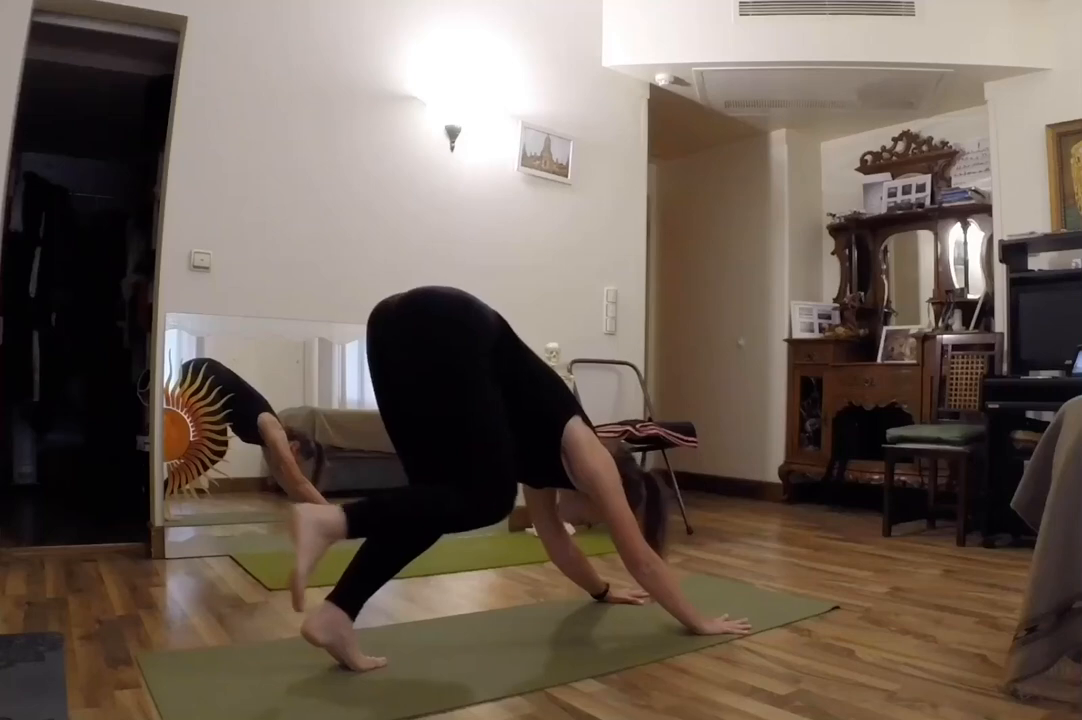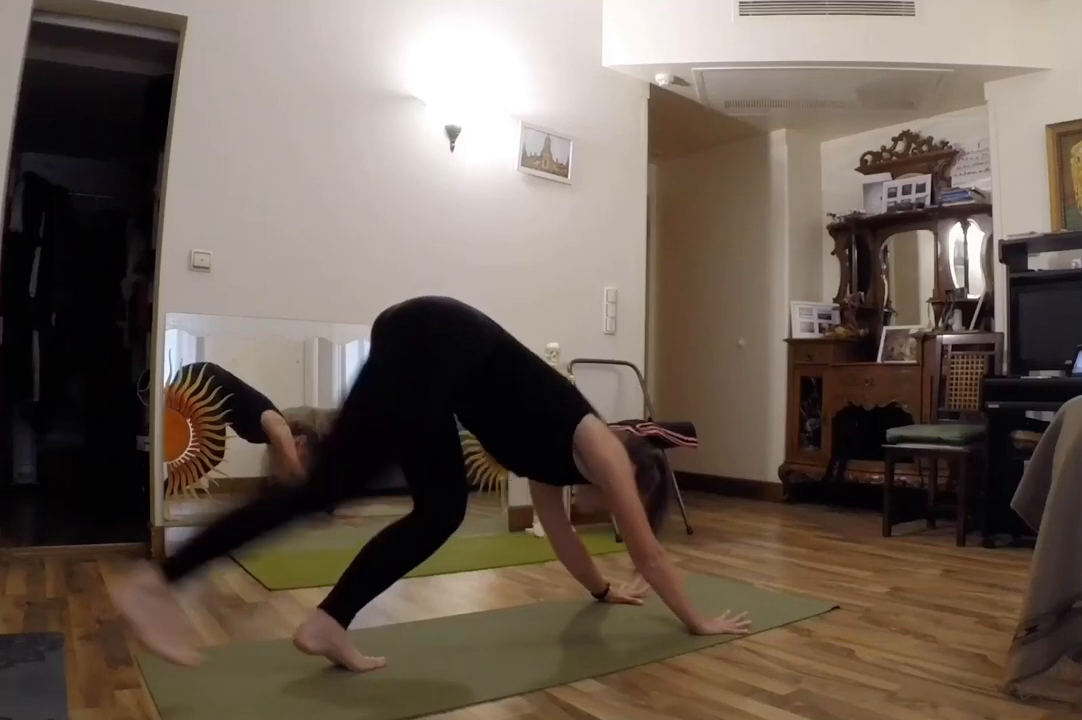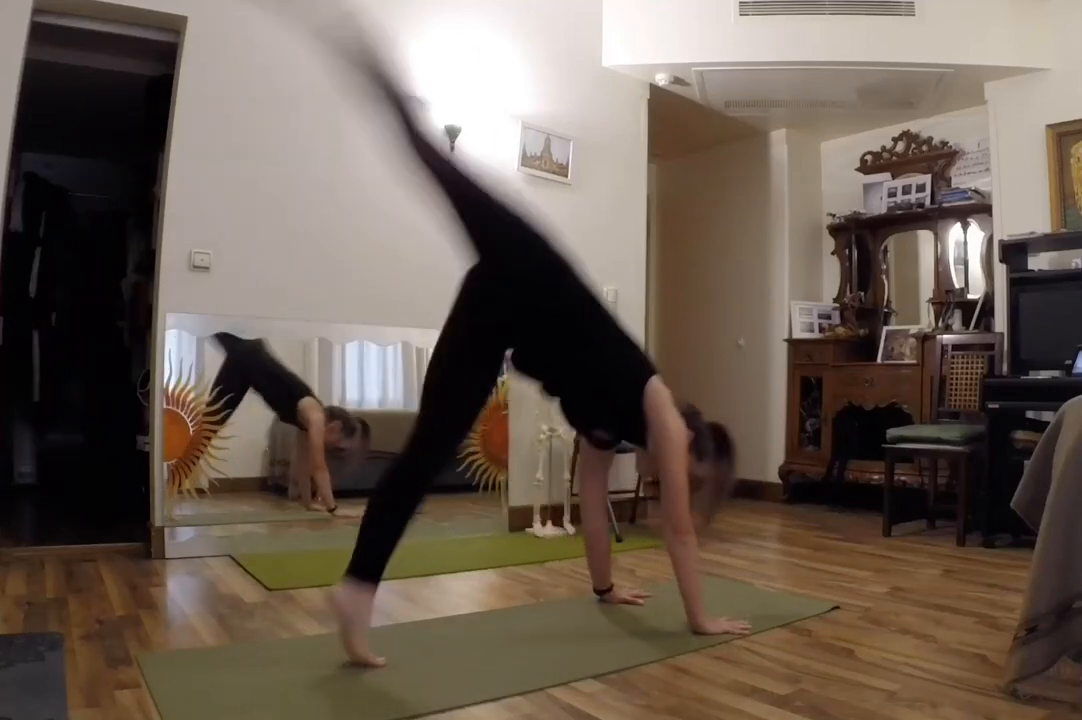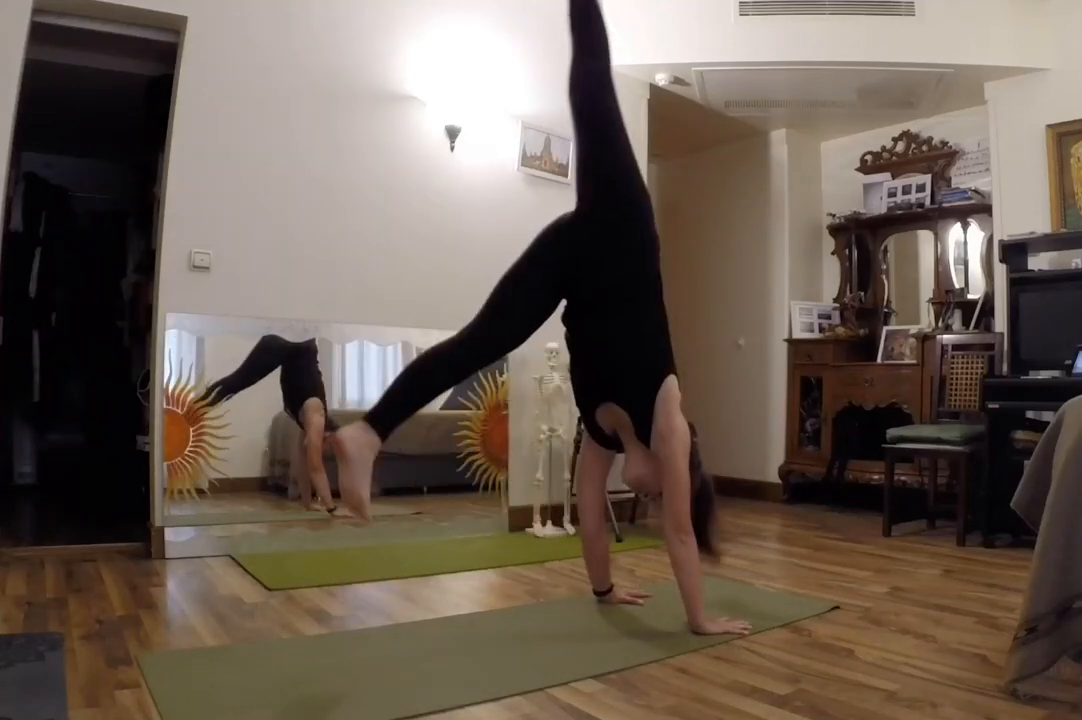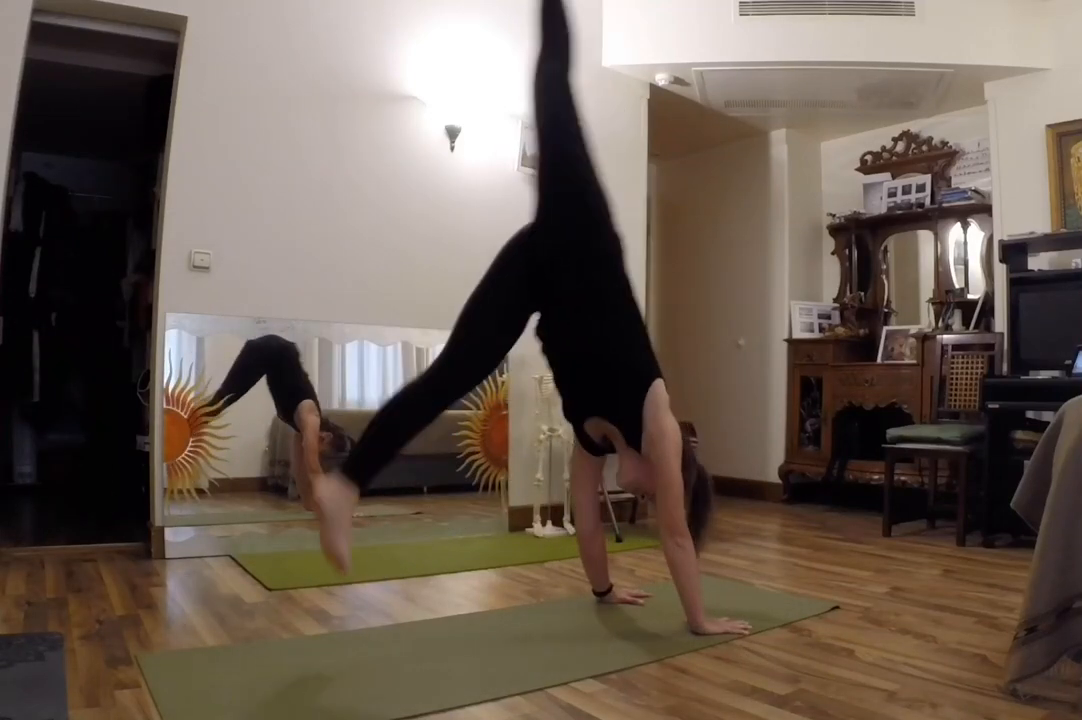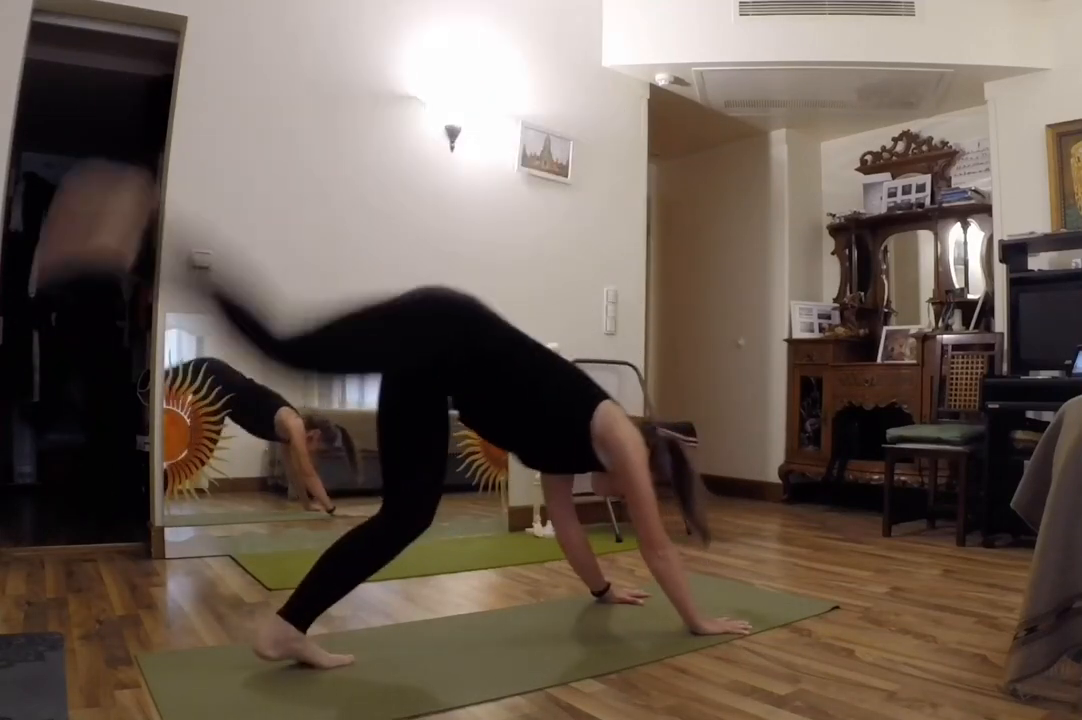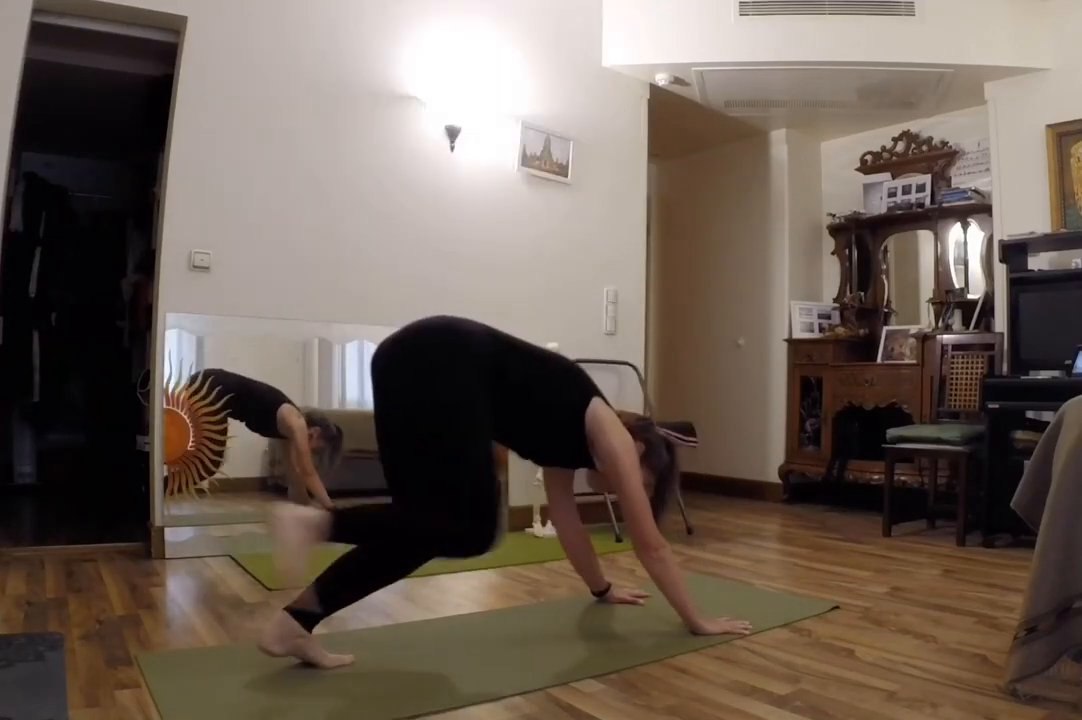
dt=0.4s
person 1, frame 1
left shoulder: (555, 456)
right shoulder: (586, 456)
left elbow: (554, 538)
right elbow: (640, 558)
left wrist: (602, 591)
right wrist: (701, 622)
left hip: (401, 326)
right hip: (443, 332)
left knee: (437, 500)
right knee: (488, 498)
left ankle: (335, 615)
right ankle: (331, 520)
person 1, frame 2
left shoulder: (552, 455)
right shoulder: (598, 447)
left elbow: (560, 531)
right elbow: (648, 551)
left wrist: (605, 590)
right wrist: (699, 620)
left hip: (419, 336)
right hip: (438, 342)
left knee: (442, 511)
right knee: (328, 485)
left ankle: (328, 623)
right ankle: (155, 581)
person 1, frame 3
left shoulder: (604, 425)
right shoulder: (665, 424)
left elbow: (591, 508)
right elbow: (679, 527)
left wrist: (603, 586)
right wrist: (700, 618)
left hip: (519, 312)
right hip: (520, 294)
left knee: (432, 443)
left ankle: (358, 589)
person 1, frame 4
left shoulder: (604, 424)
right shoulder: (667, 426)
left elbow: (590, 512)
right elbow: (678, 532)
left wrist: (604, 588)
right wrist: (701, 621)
left hip: (576, 250)
right hip: (611, 240)
right knee: (596, 91)
person 1, frame 5
left shoulder: (596, 431)
right shoulder: (657, 427)
left elbow: (586, 515)
right elbow: (675, 532)
left wrist: (604, 588)
right wrist: (701, 621)
left hip: (542, 257)
right hip: (572, 247)
left knee: (451, 373)
right knee: (558, 104)
left ankle: (344, 482)
person 1, frame 6
left shoulder: (569, 443)
right shoulder: (619, 434)
left elbow: (564, 519)
right elbow: (655, 541)
left wrist: (602, 586)
right wrist: (698, 619)
left hip: (446, 355)
right hip: (441, 330)
left knee: (405, 515)
right knee: (291, 352)
left ankle: (286, 626)
person 1, frame 7
left shoulder: (571, 437)
right shoulder: (608, 433)
left elbow: (565, 520)
right elbow: (649, 543)
left wrist: (602, 589)
right wrist: (696, 620)
left hip: (406, 356)
right hip: (442, 359)
left knee: (434, 526)
right knee: (473, 530)
left ankle: (292, 623)
right ankle: (316, 522)
